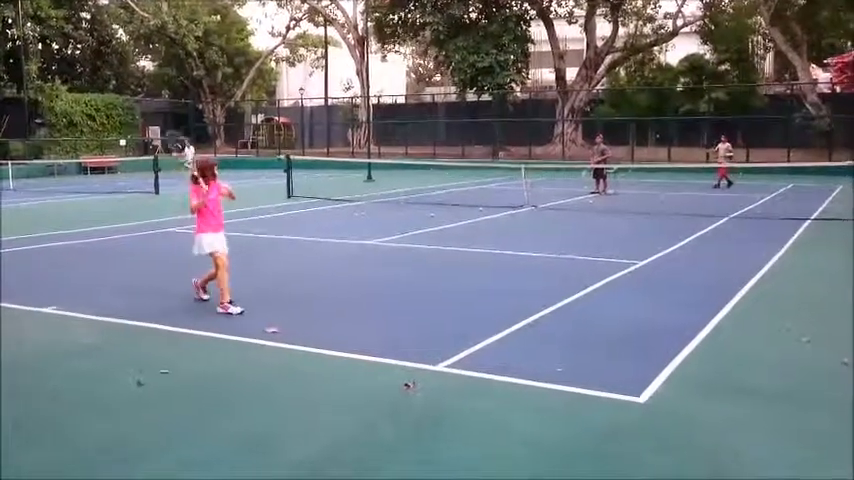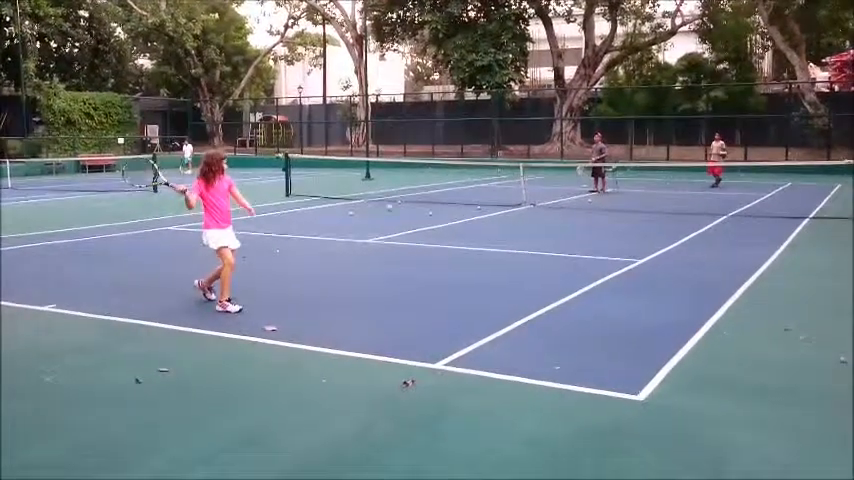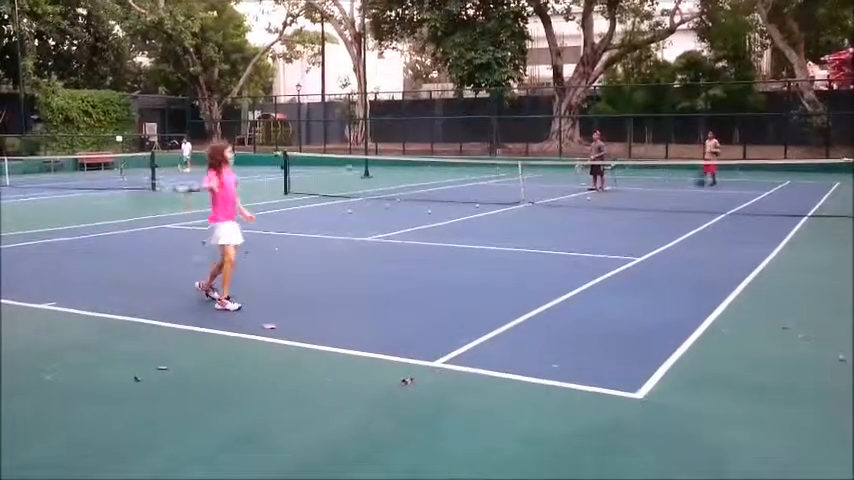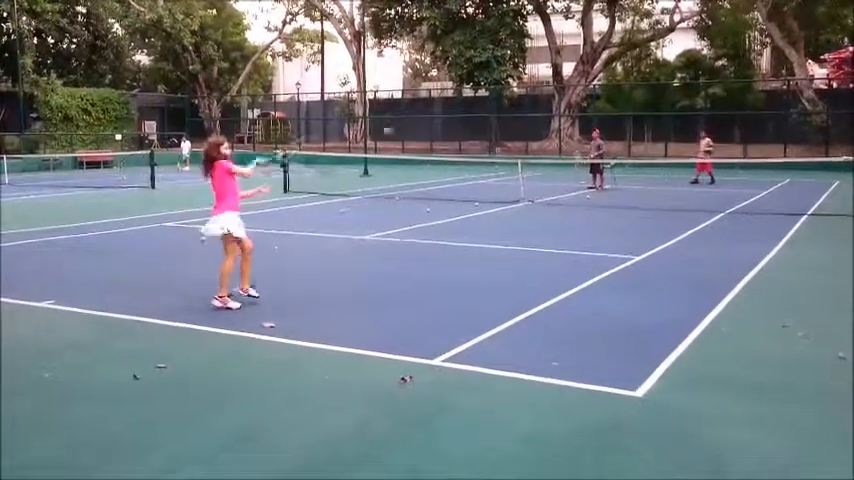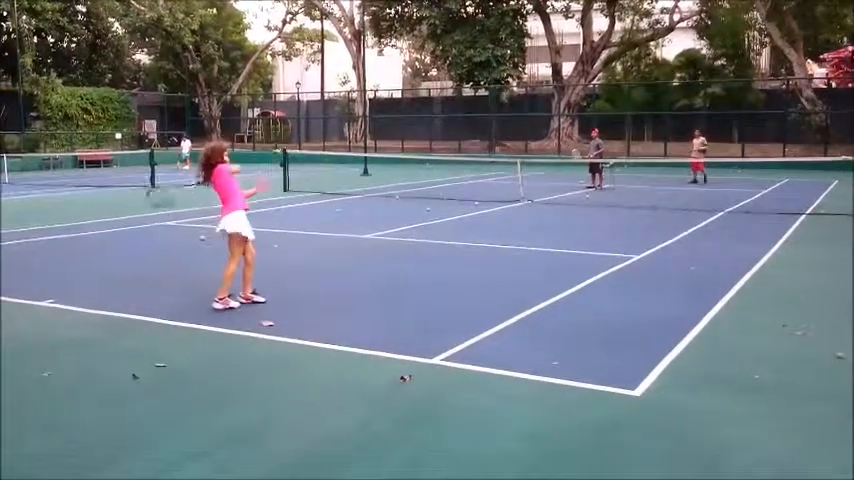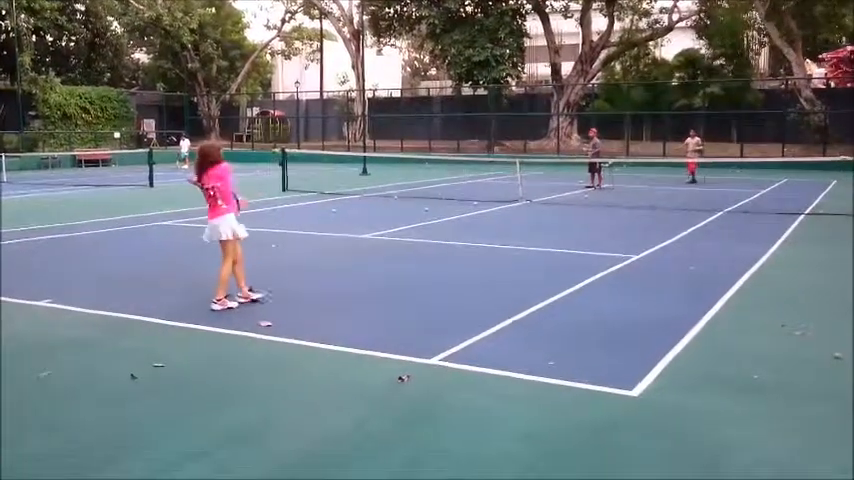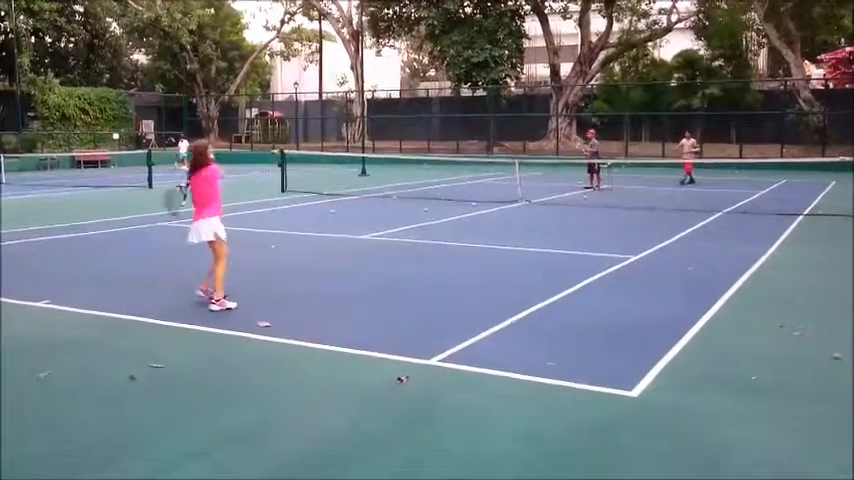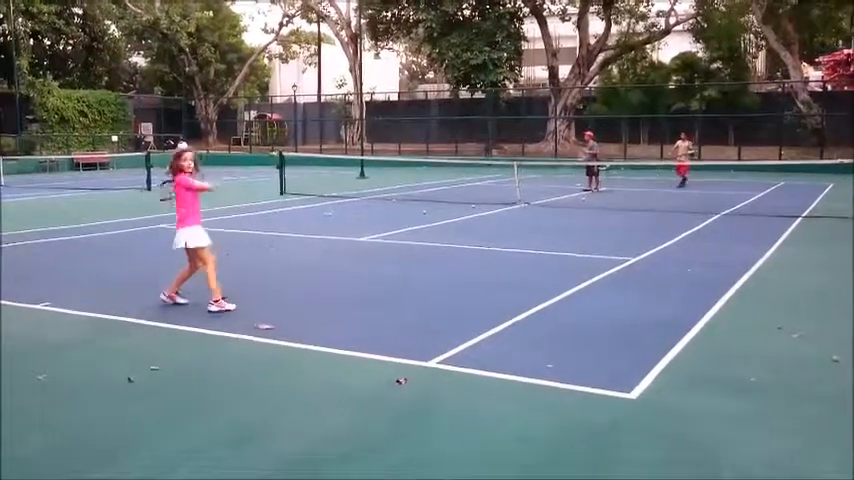
dt=0.2s
person 1, frame 1
left shoulder: (216, 184)
right shoulder: (196, 188)
left elbow: (232, 197)
right elbow: (193, 209)
left wrist: (228, 191)
right wrist: (203, 196)
left hip: (218, 232)
right hip: (206, 234)
left knee: (220, 268)
right knee: (223, 264)
left ankle: (200, 284)
right ankle: (225, 303)
person 1, frame 2
left shoulder: (226, 180)
right shoulder: (201, 183)
left elbow: (238, 198)
right elbow: (191, 206)
left wrist: (247, 206)
right wrist: (185, 193)
left hip: (227, 228)
right hip: (213, 229)
left knee: (226, 264)
right knee: (229, 262)
left ankle: (204, 284)
right ankle: (223, 301)
person 1, frame 3
left shoulder: (229, 173)
right shoulder: (214, 173)
right elbow: (210, 187)
left wrist: (243, 212)
right wrist: (210, 186)
left hip: (231, 221)
right hip: (220, 222)
left knee: (226, 259)
right knee: (230, 259)
left ankle: (206, 285)
right ankle: (223, 300)
person 1, frame 4
left shoulder: (221, 167)
right shoulder: (221, 164)
left elbow: (235, 194)
right elbow: (246, 173)
left wrist: (257, 191)
right wrist: (252, 168)
left hip: (230, 215)
right hip: (225, 215)
left knee: (247, 247)
right knee: (231, 256)
left ankle: (244, 287)
right ankle: (221, 297)
person 1, frame 5
left shoulder: (221, 174)
right shoulder: (221, 168)
right elbow: (236, 168)
left wrist: (254, 190)
left hip: (237, 216)
right hip: (234, 216)
left knee: (250, 256)
right knee: (235, 259)
left ankle: (247, 293)
right ankle: (221, 298)
person 1, frame 6
left shoulder: (203, 177)
right shoulder: (224, 167)
left elbow: (211, 200)
left hip: (216, 219)
right hip: (225, 218)
left knee: (237, 256)
right knee: (229, 259)
left ankle: (244, 292)
right ankle: (219, 299)
person 1, frame 7
left shoulder: (194, 176)
right shoulder: (213, 169)
left elbow: (197, 201)
right elbow: (220, 175)
left hip: (200, 221)
right hip: (209, 220)
left knee: (222, 255)
right knee: (221, 259)
left ankle: (206, 287)
right ankle: (217, 300)
person 1, frame 8
left shoulder: (186, 180)
right shoulder: (181, 179)
right elbow: (206, 187)
right wrist: (207, 186)
left hip: (190, 227)
right hip: (189, 228)
left knee: (194, 265)
right knee: (210, 262)
left ankle: (170, 293)
right ankle: (216, 301)
